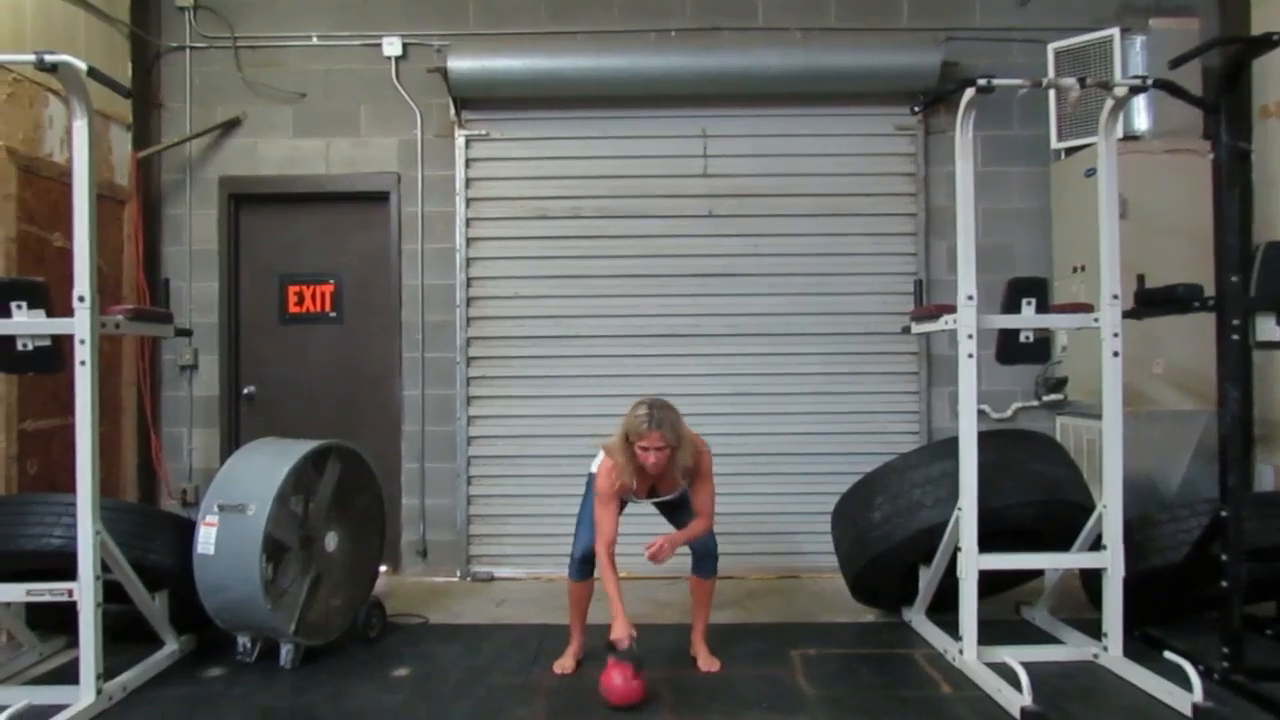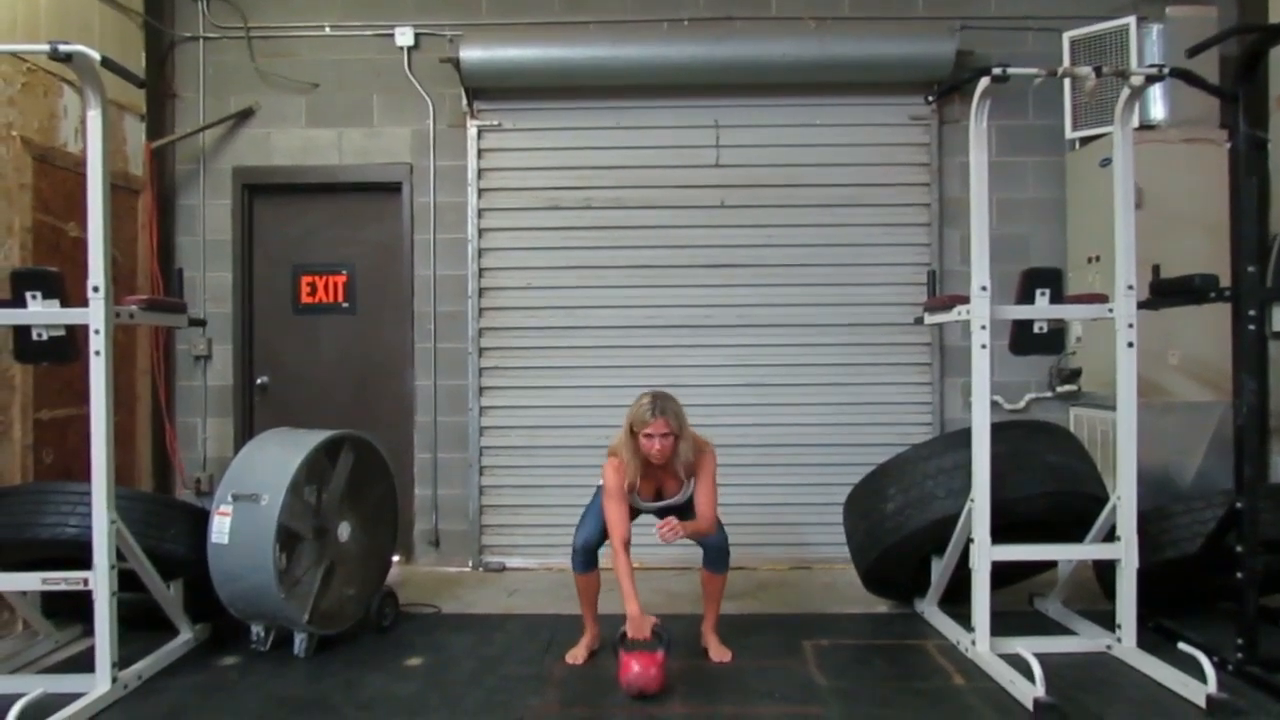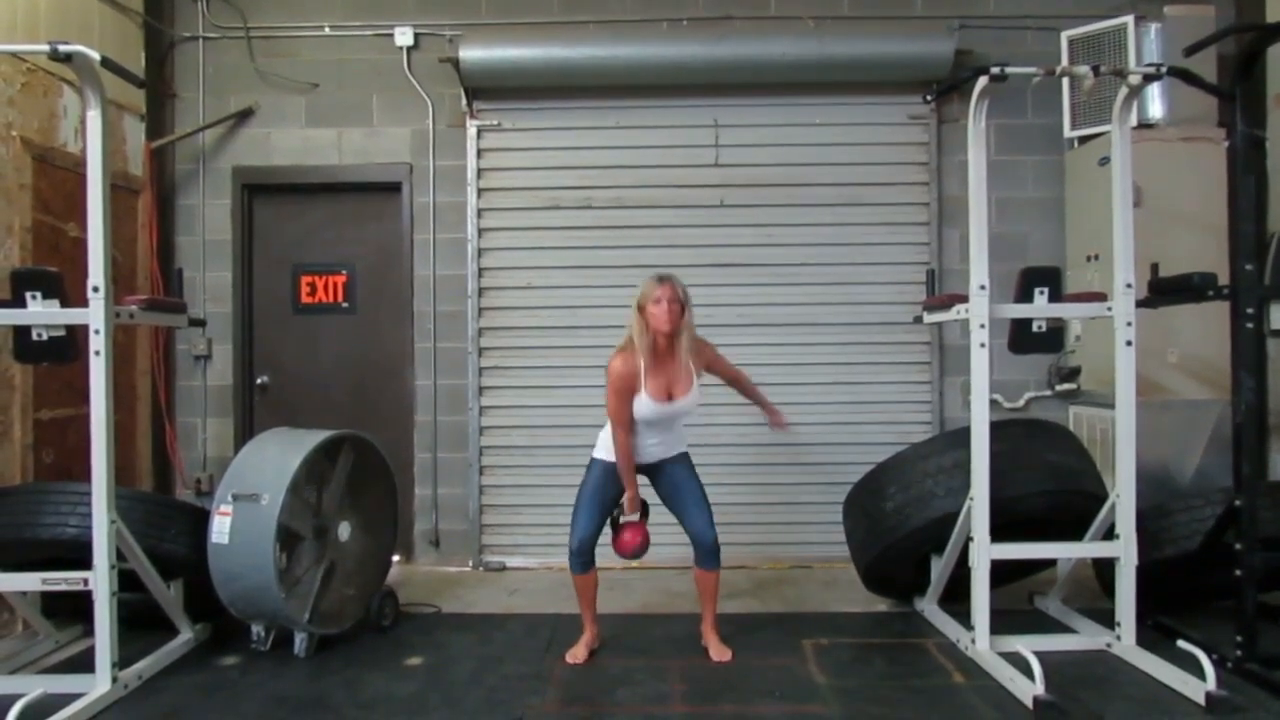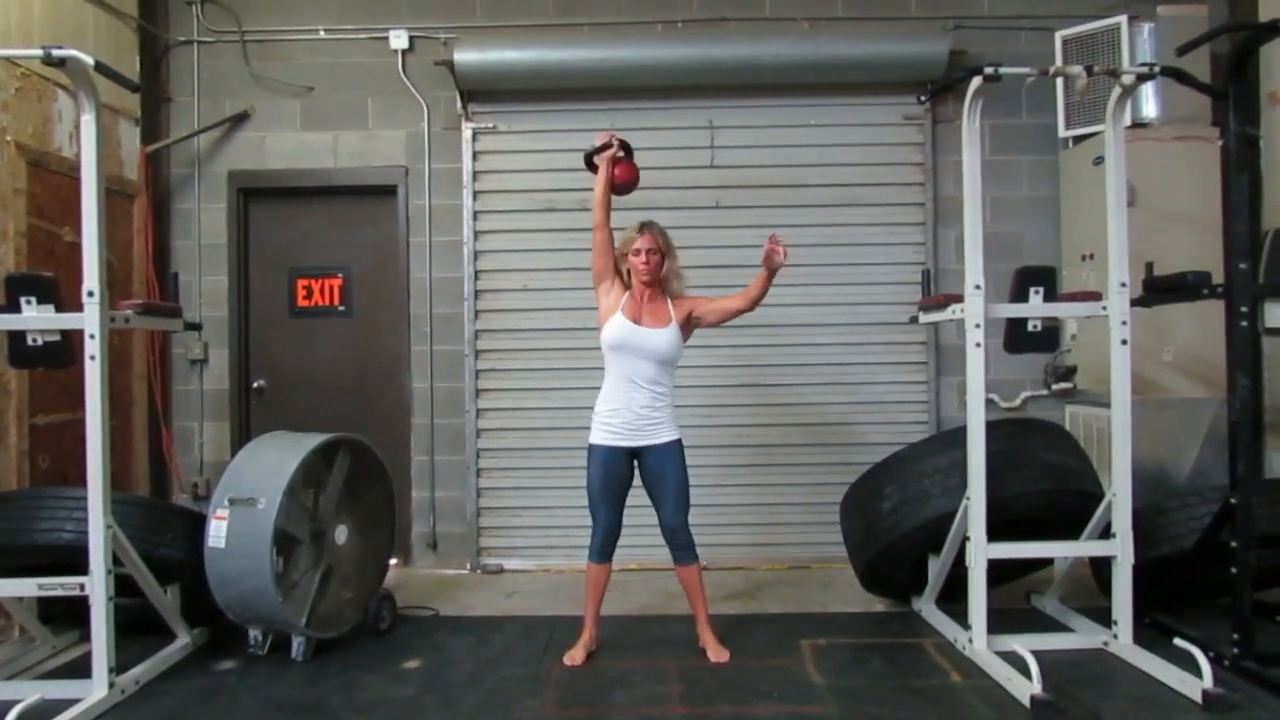
dt=1s
person 1, frame 1
left shoulder: (697, 453)
right shoulder: (612, 468)
left elbow: (704, 518)
right elbow: (604, 548)
left wrist: (675, 539)
right wrist: (619, 617)
left hip: (673, 488)
right hip: (617, 481)
left knee: (706, 549)
right knee: (582, 553)
left ankle: (699, 641)
right ankle: (575, 644)
person 1, frame 2
left shoulder: (700, 453)
right shoulder: (618, 464)
left elbow: (707, 520)
right elbow: (619, 545)
left wrist: (684, 527)
right wrist: (634, 612)
left hip: (677, 503)
right hip: (624, 497)
left knee: (718, 544)
right knee: (583, 545)
left ankle: (709, 632)
right ankle: (590, 634)
person 1, frame 3
left shoulder: (697, 352)
right shoulder: (624, 363)
left elbow: (735, 378)
right elbow: (623, 436)
left wrist: (767, 407)
right wrist: (631, 490)
left hip: (669, 458)
right hip: (614, 458)
left knee: (706, 539)
right knee: (580, 544)
left ankle: (709, 630)
right ankle: (589, 632)
person 1, frame 4
left shoulder: (683, 309)
right shoulder: (611, 296)
left elbow: (744, 303)
right elbow: (600, 226)
left wrist: (769, 271)
right wrist: (605, 167)
left hip: (661, 438)
right hip: (609, 437)
left knee: (678, 533)
right knee: (604, 536)
left ankle: (706, 632)
right ankle: (587, 634)
